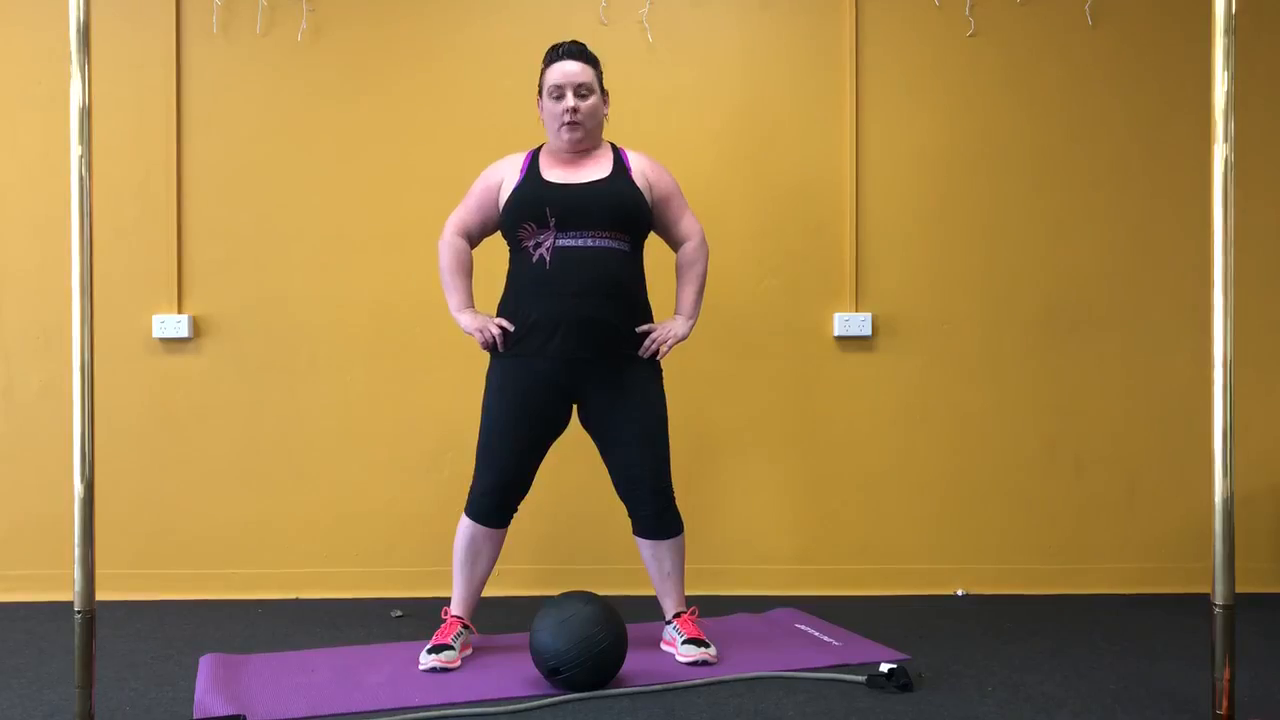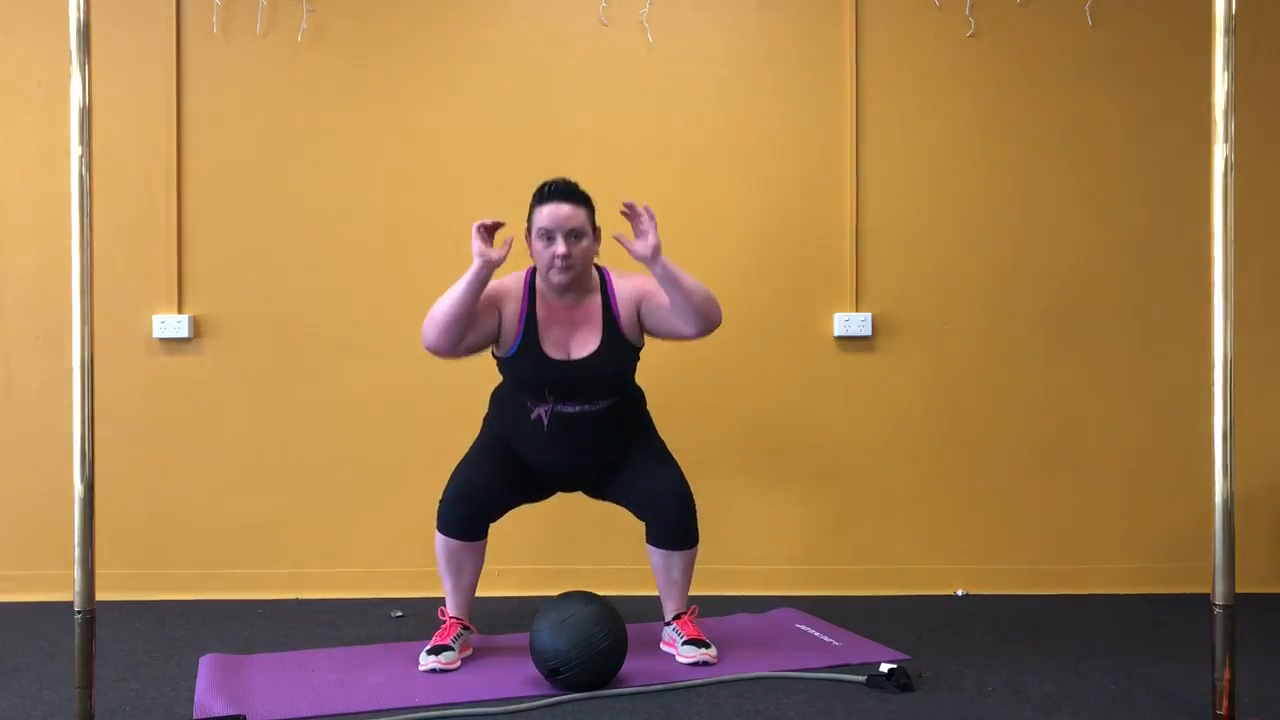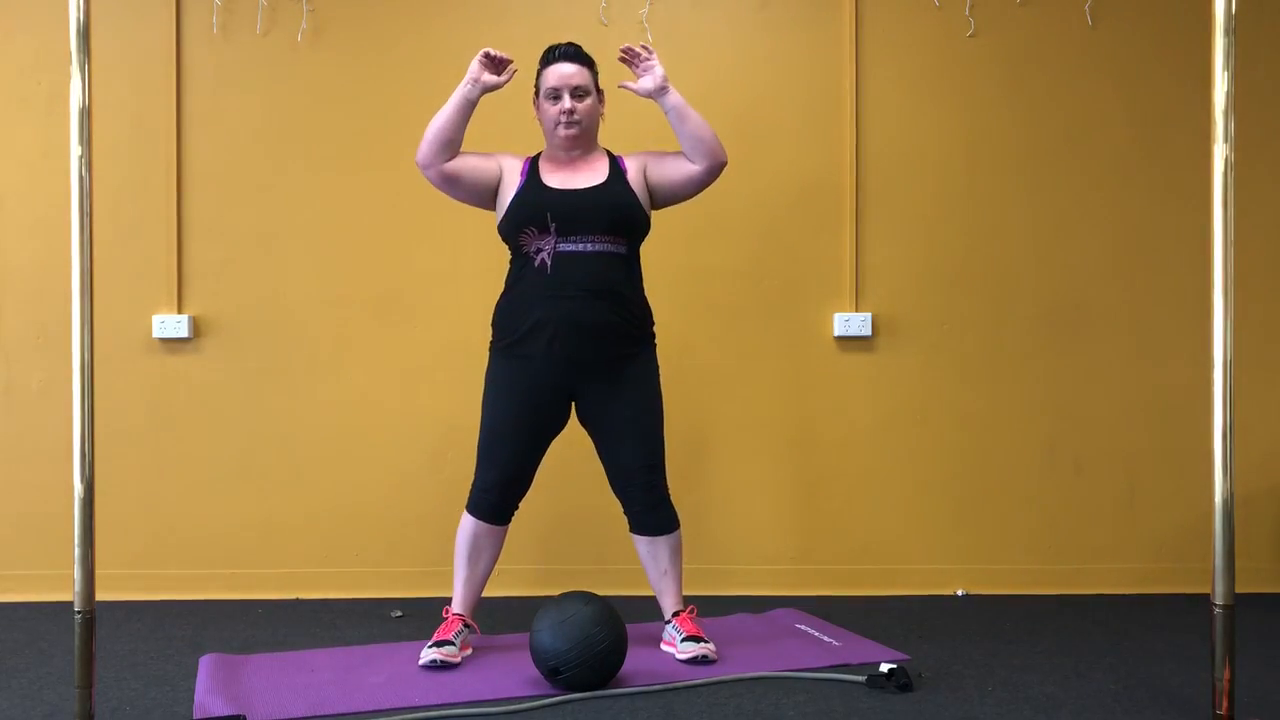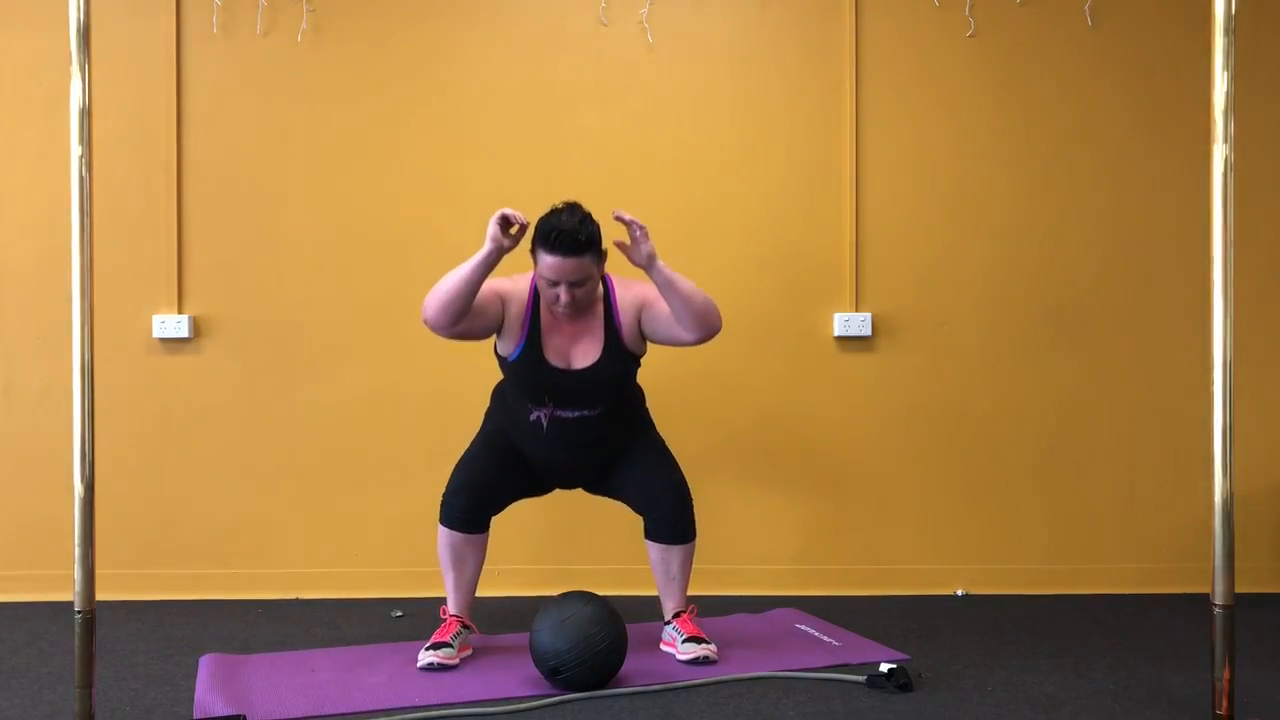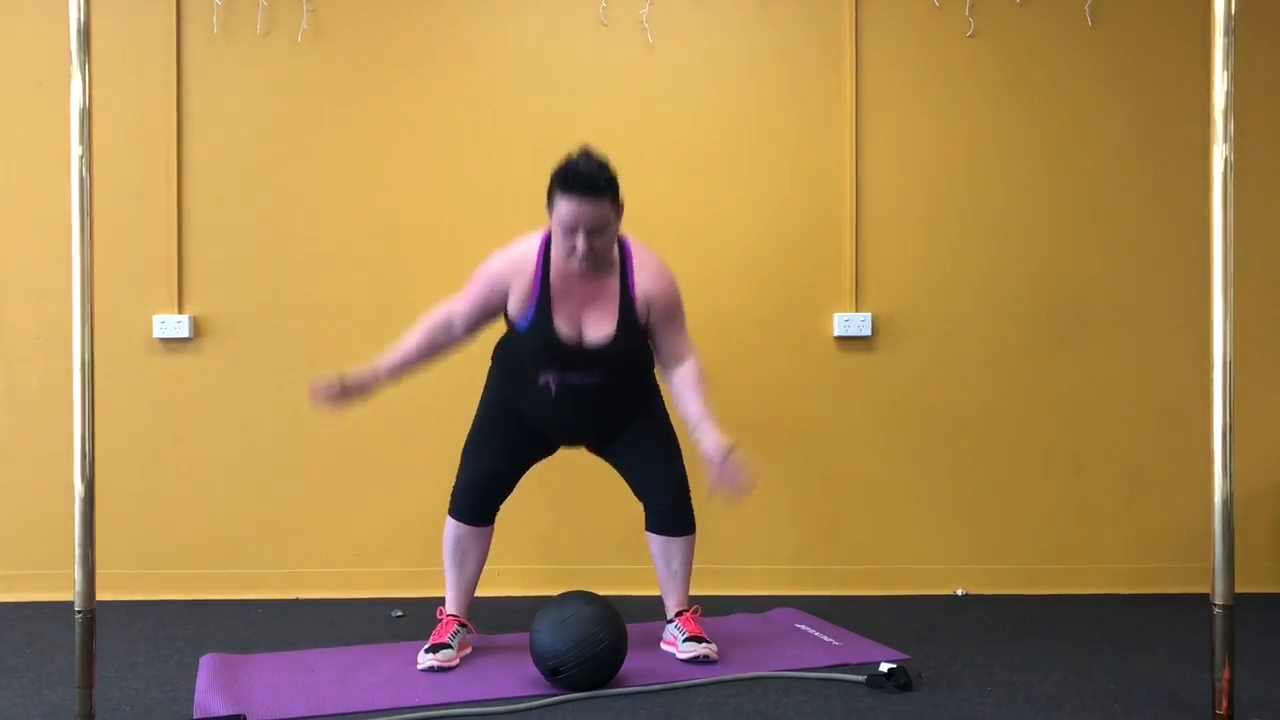
dt=1s
person 1, frame 1
left shoulder: (641, 172)
right shoulder: (510, 173)
left elbow: (691, 241)
right elbow: (455, 236)
left wrist: (684, 319)
right wrist: (464, 312)
left hip: (622, 363)
right hip: (528, 360)
left knee: (649, 492)
right knee: (493, 490)
left ankle: (678, 621)
right ankle: (456, 624)
person 1, frame 2
left shoulder: (628, 296)
right shoulder: (506, 300)
left elbow: (703, 322)
right elbow: (437, 342)
left wrist: (658, 262)
right wrist: (478, 272)
left hip: (618, 447)
right hip: (519, 448)
left knee: (673, 505)
right knee: (460, 504)
left ankle: (678, 622)
right ankle: (455, 627)
person 1, frame 3
left shoulder: (636, 172)
right shoulder: (510, 174)
left elbow: (709, 161)
right elbow: (433, 162)
left wrist: (662, 93)
right wrist: (472, 89)
left hip: (619, 361)
right hip: (526, 358)
left knee: (644, 488)
right knee: (494, 487)
left ankle: (678, 620)
right ankle: (457, 622)
person 1, frame 4
left shoulder: (631, 303)
right shoulder: (510, 301)
left elbow: (704, 327)
right elbow: (436, 318)
left wrist: (654, 266)
right wrist: (489, 254)
left hip: (616, 443)
right hip: (520, 441)
left knee: (670, 500)
right knee: (463, 497)
left ankle: (678, 622)
right ankle: (455, 625)
person 1, frame 5
left shoulder: (648, 276)
right shoulder: (516, 264)
left elbow: (678, 360)
right elbow: (451, 321)
left wrist: (707, 430)
right wrist: (373, 374)
left hip: (622, 410)
right hip: (523, 406)
left knee: (668, 495)
right knee: (474, 492)
left ankle: (680, 623)
right ankle: (453, 624)
